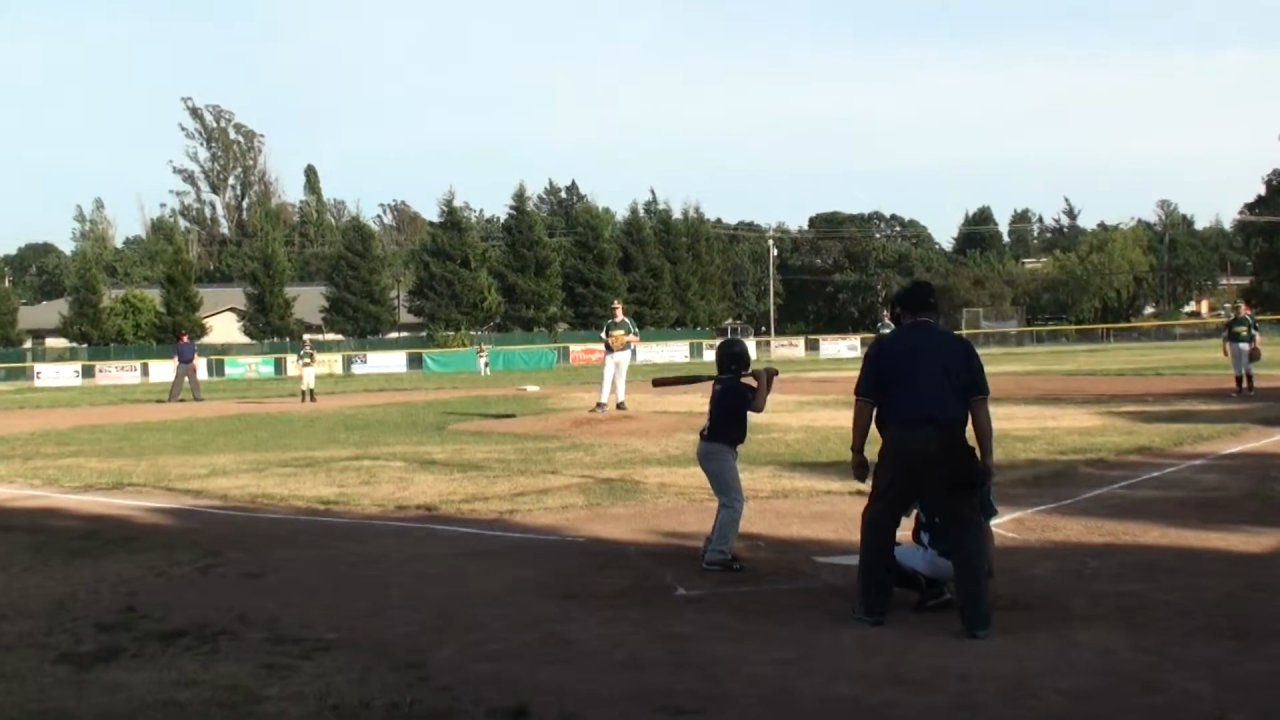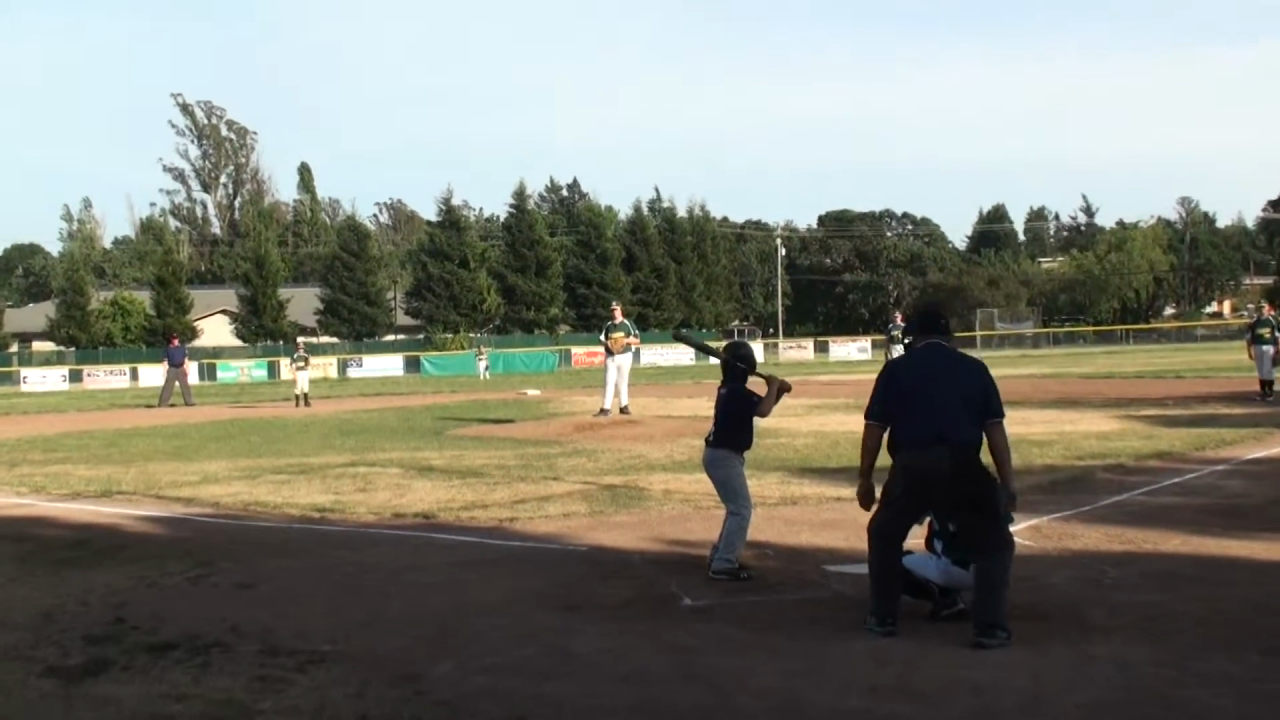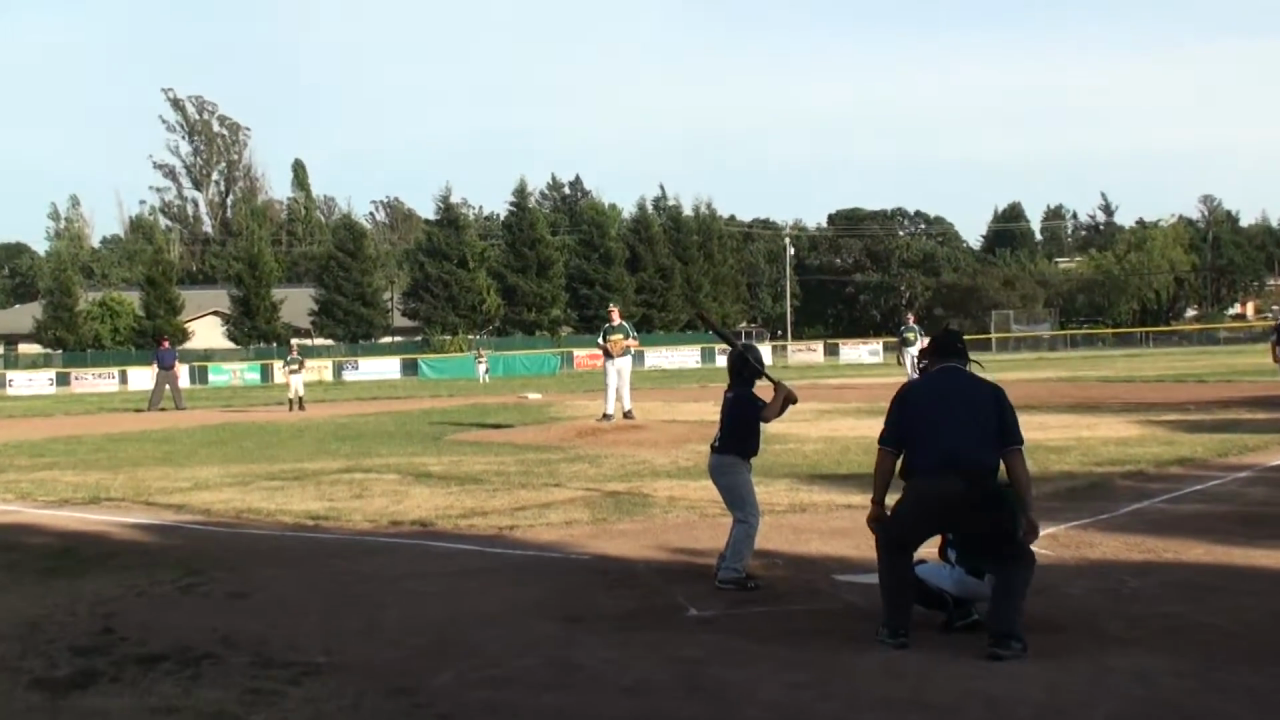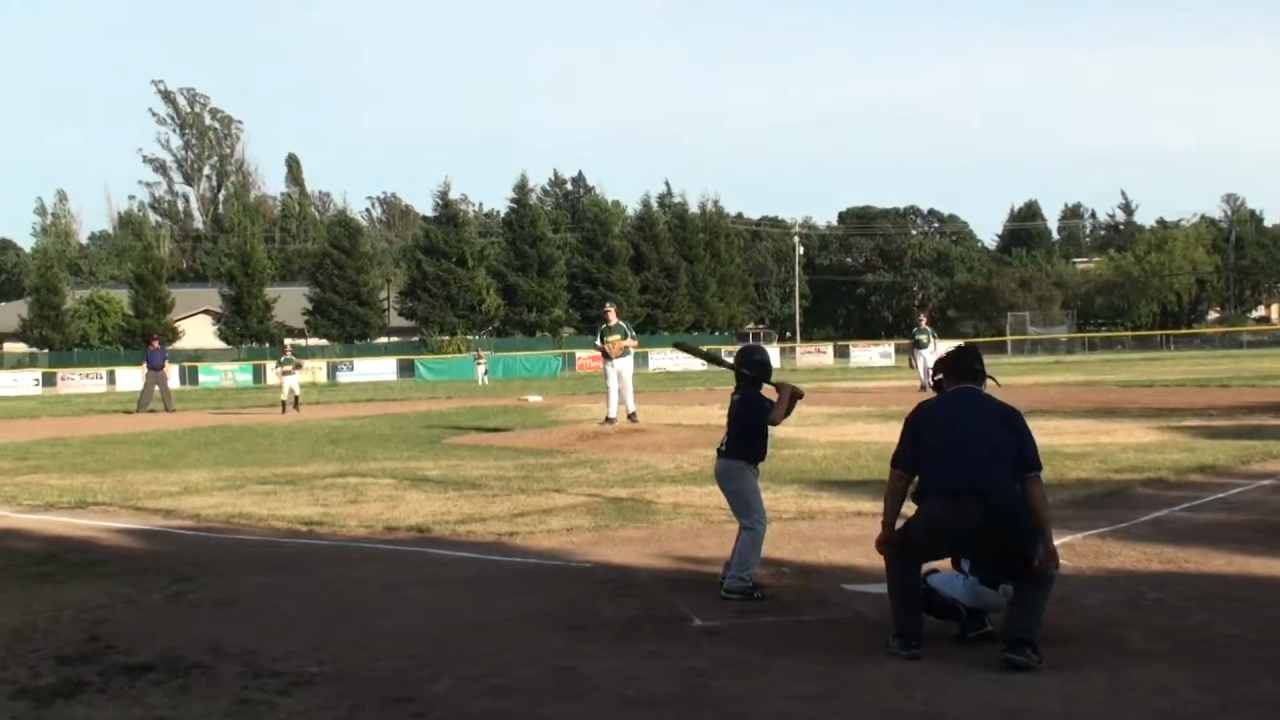
dt=0.2s
person 1, frame 1
left shoulder: (884, 346)
right shoulder: (960, 346)
left elbow: (865, 404)
right elbow: (979, 405)
left wrist: (857, 452)
right wrist: (987, 458)
left hip: (899, 446)
right hip: (948, 446)
left knee: (878, 525)
right knee: (966, 531)
left ankle: (872, 607)
right ankle: (977, 618)
person 1, frame 2
left shoulder: (896, 368)
right shoulder: (974, 368)
left elbow: (874, 428)
right elbow: (995, 429)
left wrist: (865, 480)
right wrist: (1007, 483)
left hip: (910, 467)
right hip: (961, 468)
left knee: (884, 535)
right knee: (994, 544)
left ankle: (883, 617)
right ankle: (990, 626)
person 1, frame 3
left shoulder: (911, 392)
right shoulder: (991, 392)
left elbow: (887, 454)
right elbow: (1014, 456)
left wrist: (877, 504)
right wrist: (1027, 511)
left hip: (923, 492)
right hip: (977, 493)
left knee: (892, 544)
right knee: (1017, 557)
left ankle: (895, 628)
right ankle: (1004, 636)
person 1, frame 4
left shoulder: (925, 412)
right shoulder: (1008, 415)
left elbow: (899, 477)
right elbow: (1032, 482)
left wrist: (887, 527)
right wrist: (1046, 541)
left hip: (937, 517)
right hip: (995, 520)
left knee: (899, 553)
right knee: (1037, 571)
left ankle: (906, 638)
right ankle: (1020, 642)
person 2, frame 1
left shoulder: (725, 384)
right shoulder: (732, 387)
left elbow: (757, 396)
right elbow: (758, 406)
left wrist: (766, 379)
right wrist: (762, 379)
left hip: (715, 448)
right hip: (718, 450)
left knee: (729, 500)
right knee: (733, 502)
left ankle: (713, 548)
right ankle: (716, 556)
person 2, frame 2
left shoulder: (730, 389)
right shoulder: (737, 391)
left elbow: (762, 405)
right elbow: (763, 411)
left wrist: (778, 391)
right wrist: (773, 387)
left hip: (721, 454)
right hip: (723, 456)
left knee: (736, 508)
right knee: (741, 509)
left ankle: (720, 557)
right ankle: (723, 565)
person 2, frame 3
left shoulder: (737, 393)
right shoulder: (742, 395)
left elbow: (772, 412)
right elbow: (767, 416)
left wrist: (785, 400)
right wrist: (780, 393)
left hip: (728, 460)
right hip: (729, 462)
left knee: (744, 515)
right knee: (749, 517)
left ankle: (727, 566)
right ankle: (730, 574)
person 2, frame 4
left shoulder: (746, 395)
right shoulder: (750, 397)
left elbow: (781, 413)
right elbow: (774, 419)
left wrist: (791, 397)
right wrist: (784, 393)
left hip: (735, 465)
right hip: (737, 467)
left knee: (750, 522)
right knee: (755, 524)
left ankle: (733, 574)
right ankle: (736, 583)
